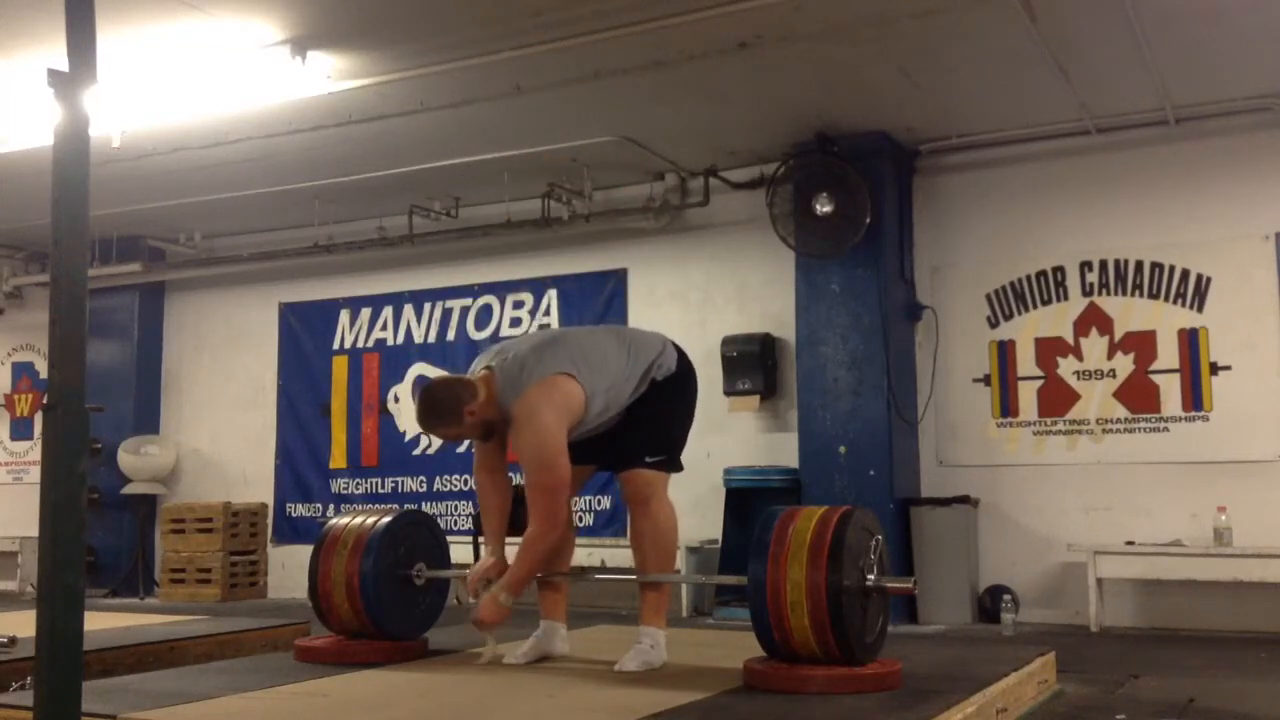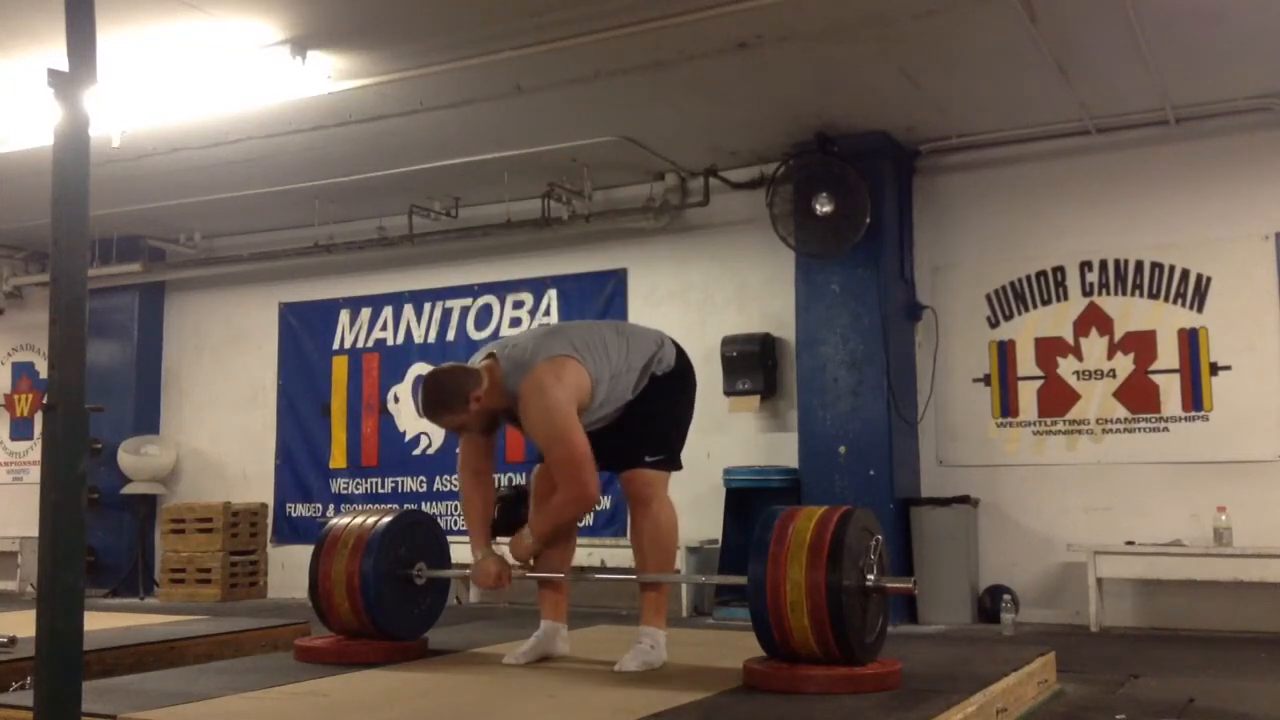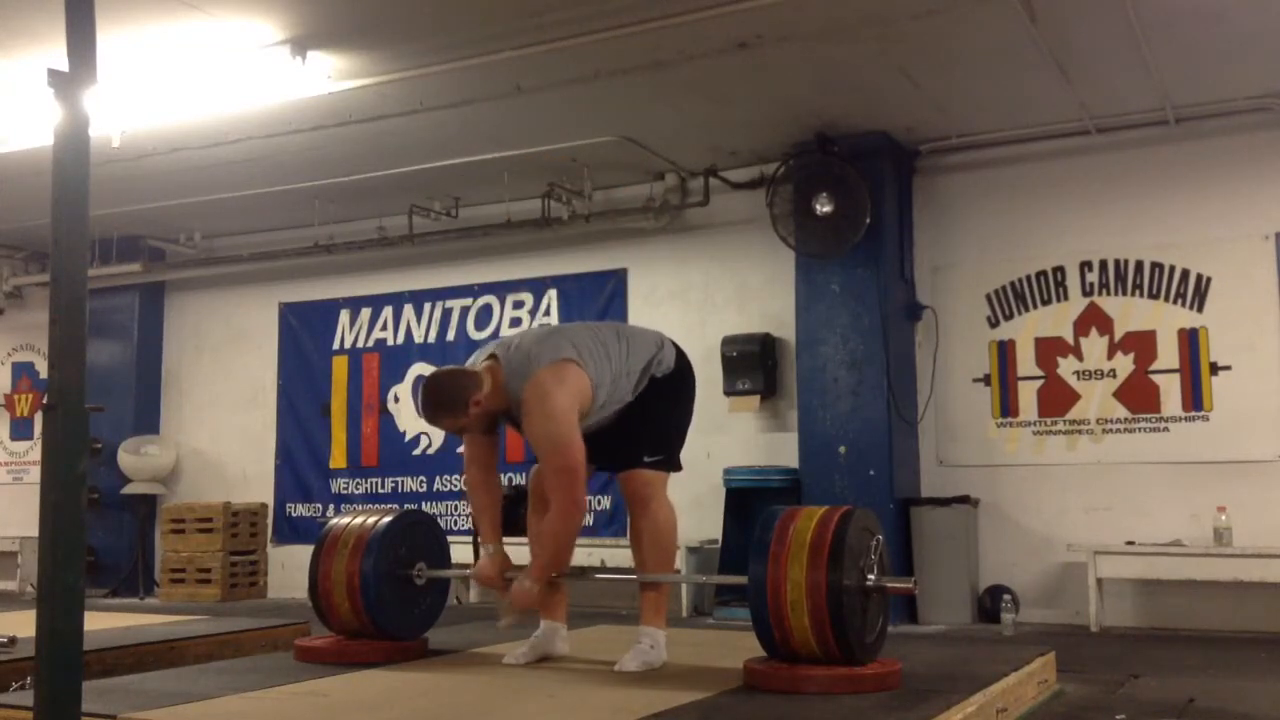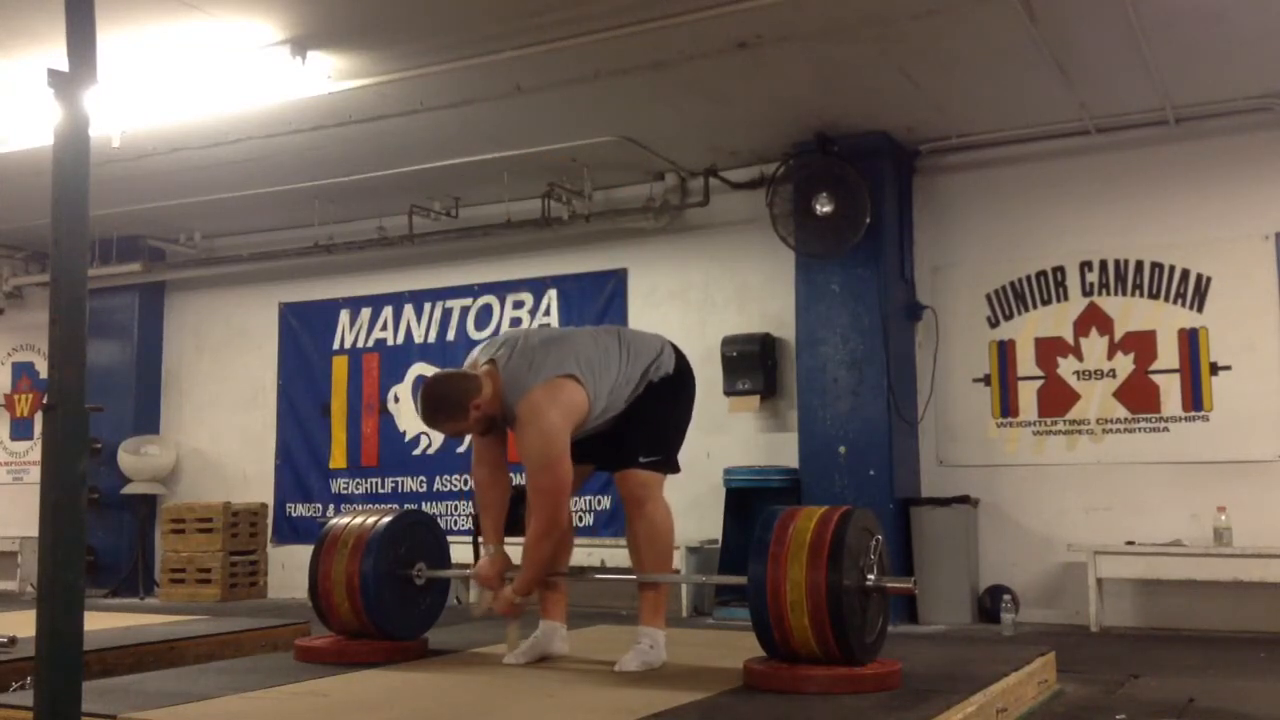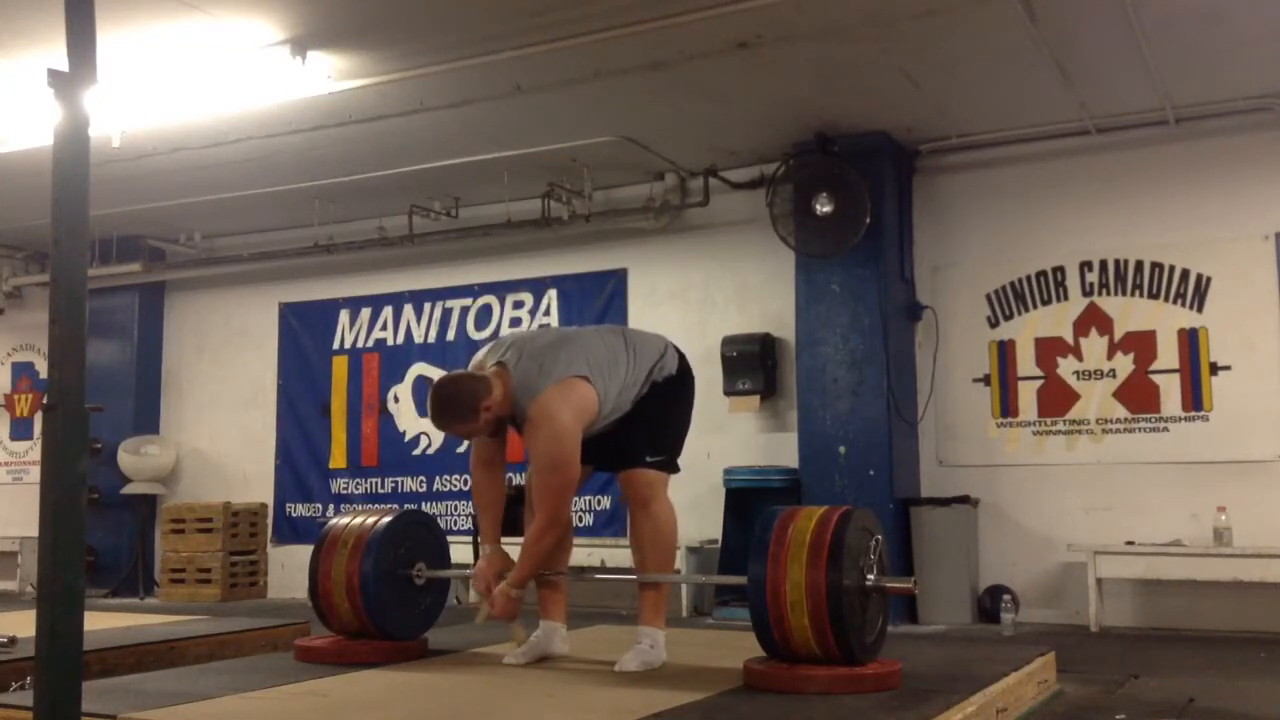
dt=0.5s
person 1, frame 1
left shoulder: (535, 413)
right shoulder: (479, 385)
left elbow: (552, 522)
right elbow: (490, 472)
left wrist: (503, 597)
right wrist: (493, 552)
left hip: (659, 378)
right hip: (606, 388)
left knee: (642, 488)
right knee: (545, 490)
left ankle: (652, 635)
right ankle: (552, 630)
person 1, frame 2
left shoulder: (542, 397)
right shoulder: (476, 381)
left elbow: (583, 492)
right elbow: (474, 473)
left wrist: (530, 537)
right wrist: (482, 553)
left hip: (658, 376)
right hip: (606, 391)
left knee: (643, 487)
right knee: (543, 488)
left ankle: (653, 635)
right ankle: (552, 630)
person 1, frame 3
left shoulder: (544, 400)
right shoulder: (475, 378)
left elbow: (570, 505)
right elbow: (479, 470)
left wrist: (532, 583)
right wrist: (491, 549)
left hip: (657, 377)
right hip: (606, 390)
left knee: (642, 487)
right knee: (542, 488)
left ankle: (652, 635)
right ankle: (552, 630)
person 1, frame 4
left shoulder: (540, 414)
right shoulder: (475, 375)
left elbow: (551, 518)
right elbow: (488, 468)
left wrist: (517, 592)
right wrist: (492, 549)
left hip: (657, 378)
right hip: (604, 383)
left knee: (637, 488)
right knee: (544, 491)
left ankle: (651, 635)
right ankle: (552, 629)
person 1, frame 5
left shoulder: (551, 415)
right shoulder: (480, 378)
left elbow: (552, 518)
right elbow: (486, 466)
left wrist: (513, 588)
right wrist: (490, 549)
left hip: (658, 379)
right hip: (604, 379)
left knee: (642, 487)
right knee: (542, 491)
left ankle: (652, 635)
right ankle: (552, 630)
